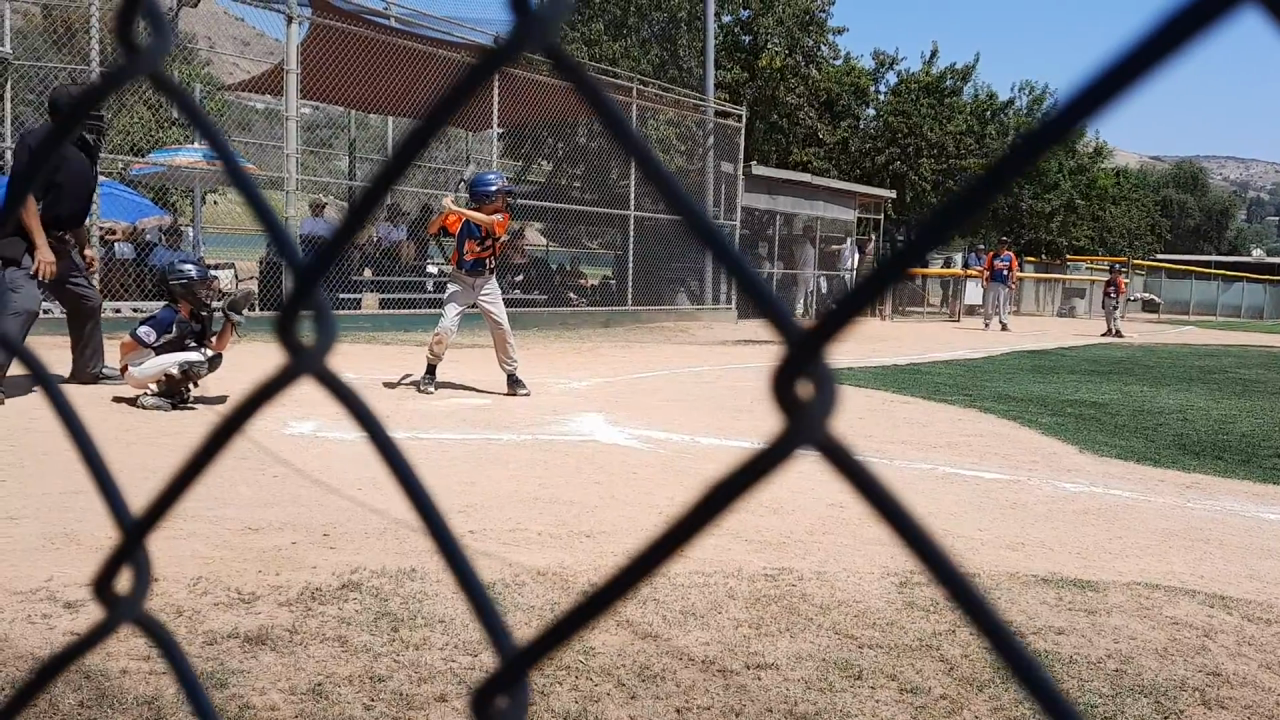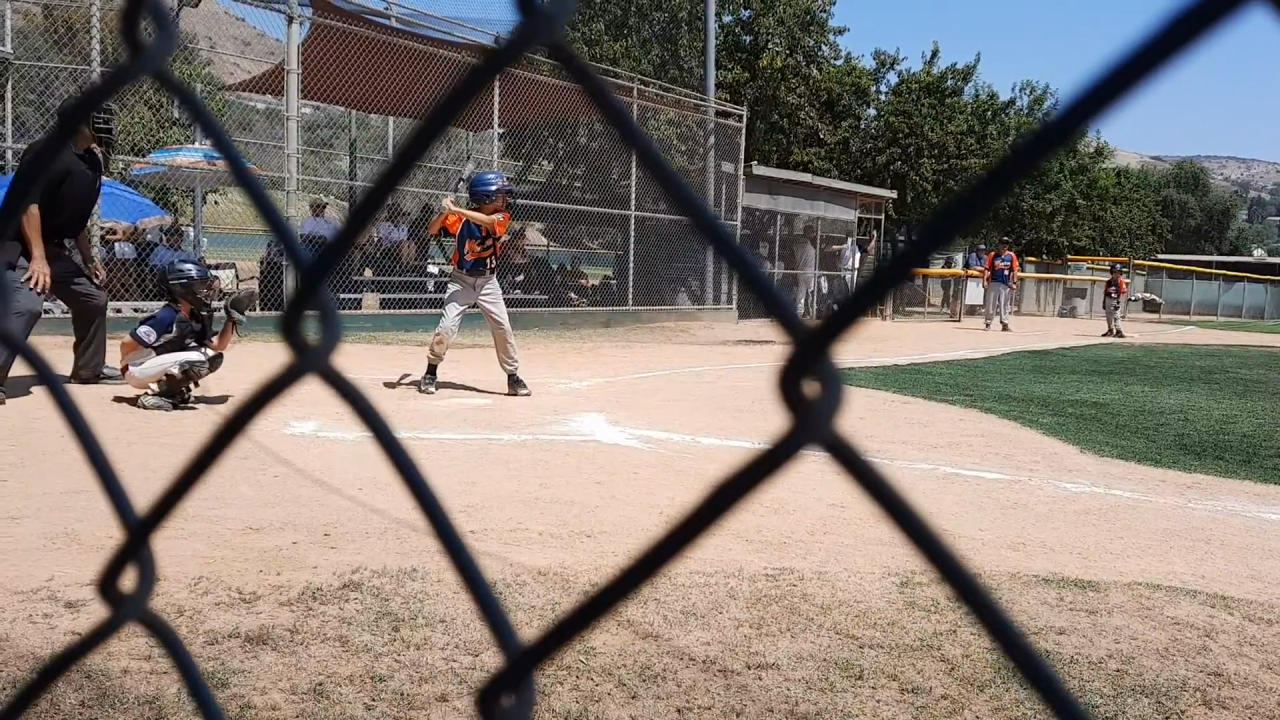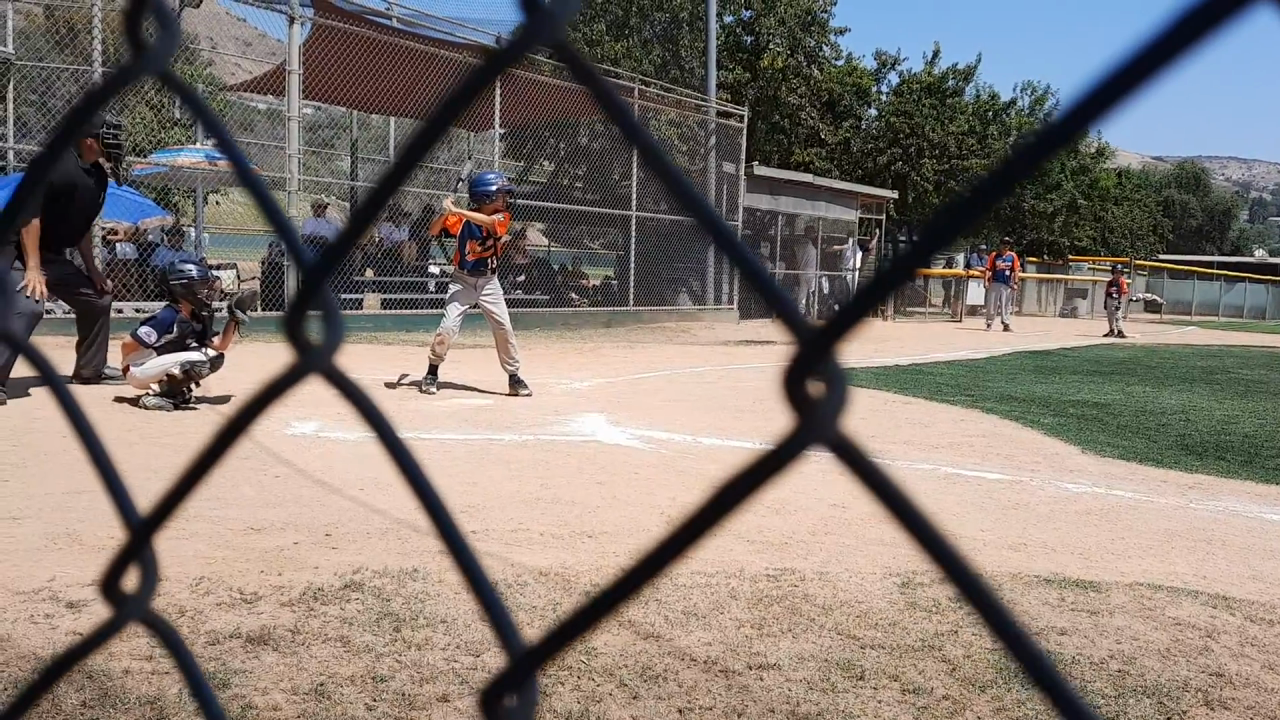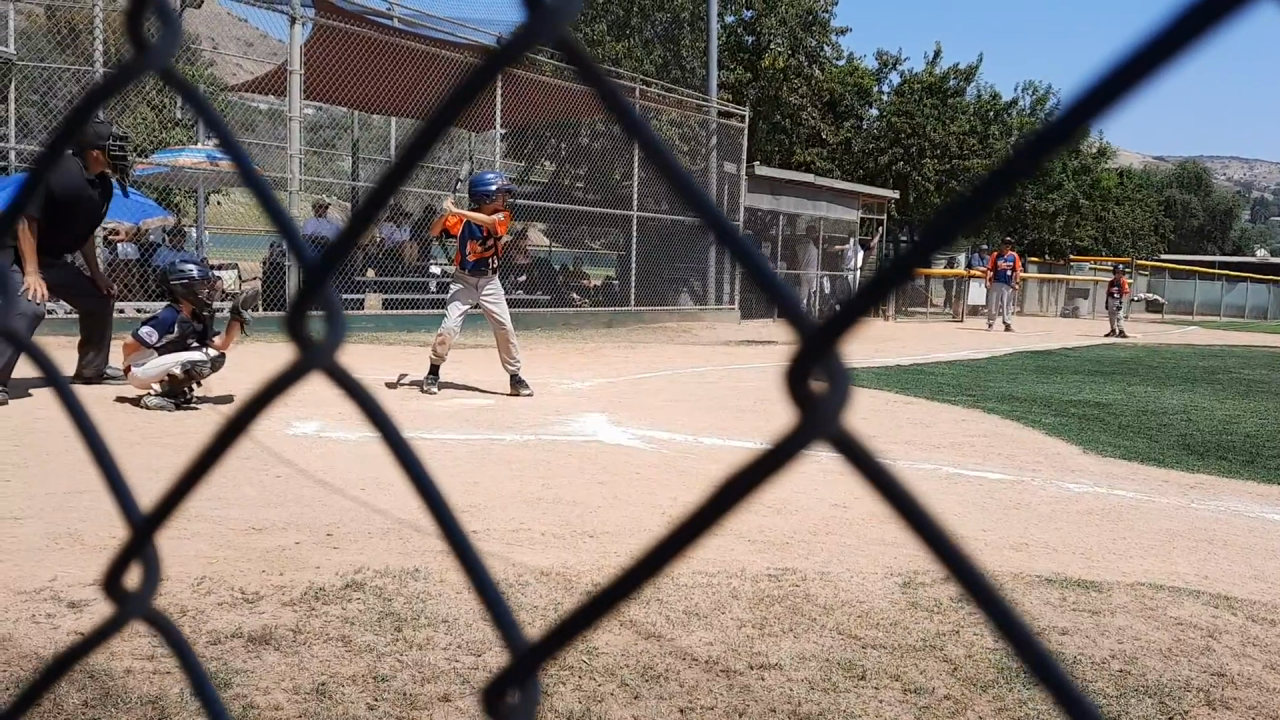
dt=0.1s
person 1, frame 1
left shoulder: (86, 147)
right shoulder: (41, 140)
left wrist: (84, 247)
right wrist: (41, 247)
left hip: (58, 244)
left knee: (88, 299)
left ankle: (87, 369)
person 1, frame 2
left shoulder: (92, 160)
right elbow: (27, 204)
left wrist: (89, 257)
right wrist: (38, 258)
left hip: (56, 249)
left knee: (93, 298)
right knee: (25, 305)
left ankle: (89, 368)
person 1, frame 3
left shoulder: (99, 174)
right shoulder: (58, 164)
right elbow: (29, 214)
left wrist: (92, 269)
right wrist: (32, 269)
left hip: (53, 254)
left knee: (97, 298)
right knee: (27, 305)
left ankle: (91, 369)
person 1, frame 4
left shoulder: (103, 184)
right shoulder: (60, 173)
right elbow: (27, 218)
left wrist: (96, 273)
right wrist: (32, 273)
left hip: (54, 258)
left knee: (100, 298)
right knee: (29, 306)
left ankle: (92, 369)
person 2, frame 1
left shoulder: (502, 218)
right shoulder: (461, 217)
left elbow: (487, 221)
right elbow: (431, 229)
left wrist: (455, 209)
right wrist: (445, 211)
left hip: (487, 282)
right hip: (460, 280)
left knee: (502, 328)
right knee: (445, 327)
left ankle: (512, 377)
right ankle: (430, 373)
person 2, frame 2
left shoulder: (502, 217)
right shoulder: (461, 217)
left elbow: (487, 221)
right elbow: (432, 230)
left wrist: (455, 209)
right wrist: (445, 211)
left hip: (488, 282)
right hip: (461, 280)
left knee: (503, 328)
right knee: (446, 327)
left ankle: (513, 377)
right ankle: (430, 373)
person 2, frame 3
left shoulder: (503, 217)
right shoulder: (462, 218)
left elbow: (488, 221)
right elbow: (433, 231)
left wrist: (456, 211)
right wrist: (446, 212)
left hip: (489, 282)
right hip: (462, 280)
left knee: (504, 329)
right knee: (448, 327)
left ankle: (514, 377)
right ankle: (432, 373)
person 2, frame 4
left shoulder: (503, 217)
right shoulder: (462, 218)
left elbow: (488, 221)
right elbow: (434, 232)
left wrist: (456, 211)
right wrist: (447, 213)
left hip: (490, 282)
right hip: (463, 281)
left knee: (505, 329)
right knee: (449, 327)
left ankle: (515, 377)
right ankle: (433, 373)
person 3, frame 1
left shoulder: (196, 317)
right shoulder: (166, 317)
left elbow: (217, 346)
right elbow: (127, 343)
left wrist: (230, 318)
right wrist: (126, 365)
left hip: (160, 365)
right hip: (137, 371)
left knee: (212, 357)
right knee: (195, 362)
left ankle: (171, 390)
right ankle: (152, 394)
person 3, frame 2
left shoulder: (196, 317)
right shoulder: (166, 317)
left elbow: (218, 345)
right elbow: (127, 343)
left wrist: (231, 318)
right wrist: (126, 365)
left hip: (160, 365)
right hip: (138, 371)
left knee: (213, 357)
right knee: (196, 361)
left ankle: (172, 390)
right ankle: (152, 394)
person 3, frame 3
left shoulder: (197, 317)
right shoulder: (167, 317)
left elbow: (219, 345)
right elbow: (128, 343)
left wrist: (234, 318)
right wrist: (129, 366)
left hip: (161, 365)
right hip: (140, 372)
left knee: (214, 357)
right knee: (198, 362)
left ankle: (174, 391)
right ankle: (154, 395)
person 3, frame 4
left shoulder: (197, 317)
right shoulder: (168, 317)
left elbow: (220, 345)
right elbow: (129, 344)
left wrist: (236, 318)
right wrist: (130, 366)
left hip: (162, 366)
right hip: (141, 371)
left knee: (216, 357)
right knee: (199, 361)
left ankle: (174, 391)
right ankle: (155, 394)
